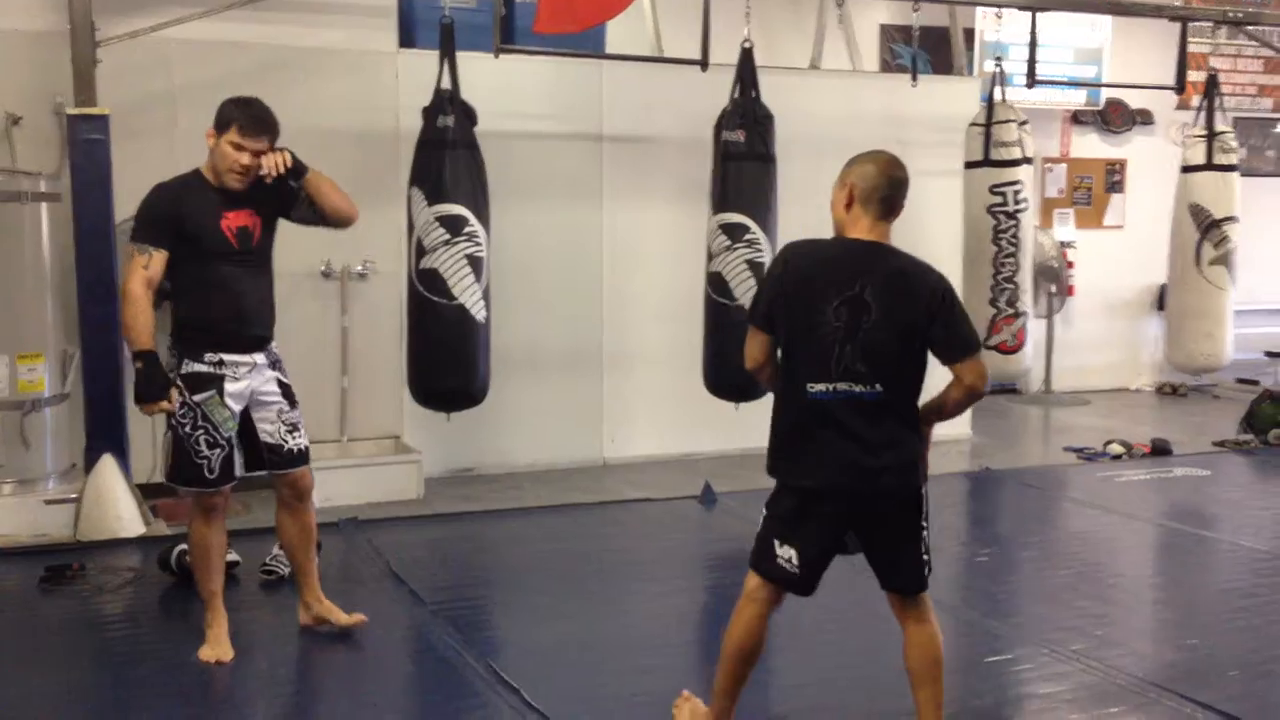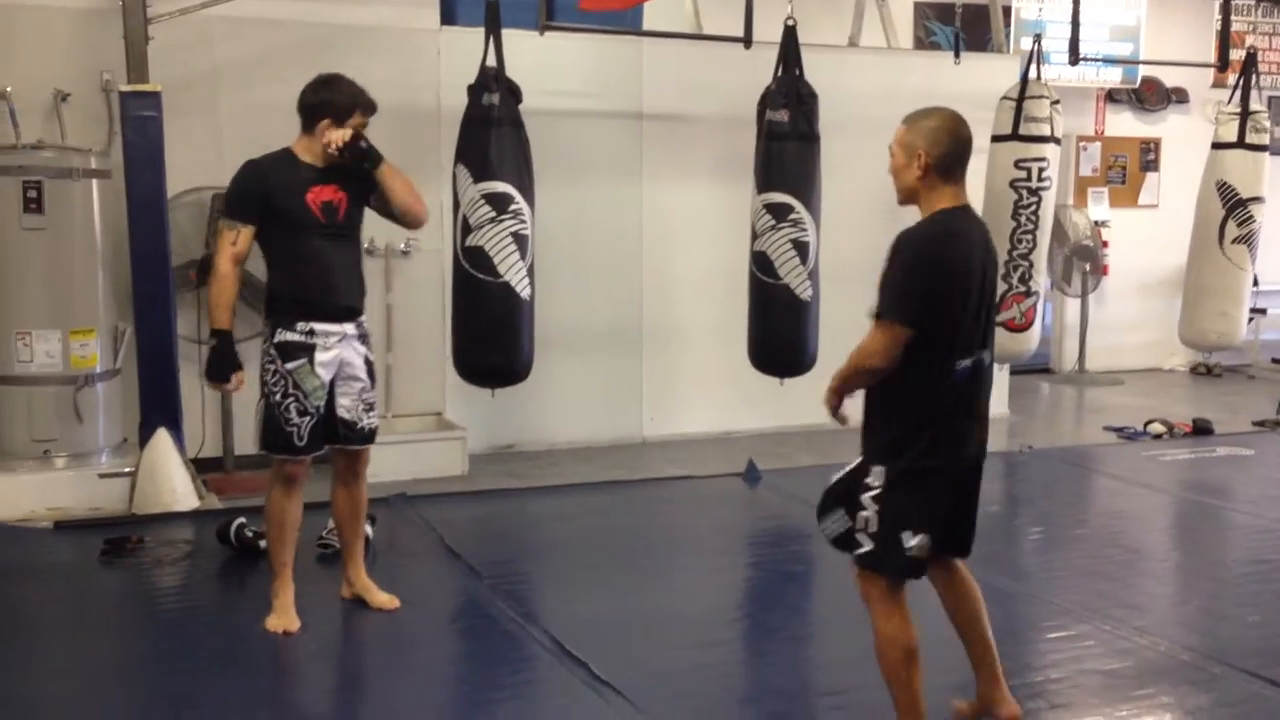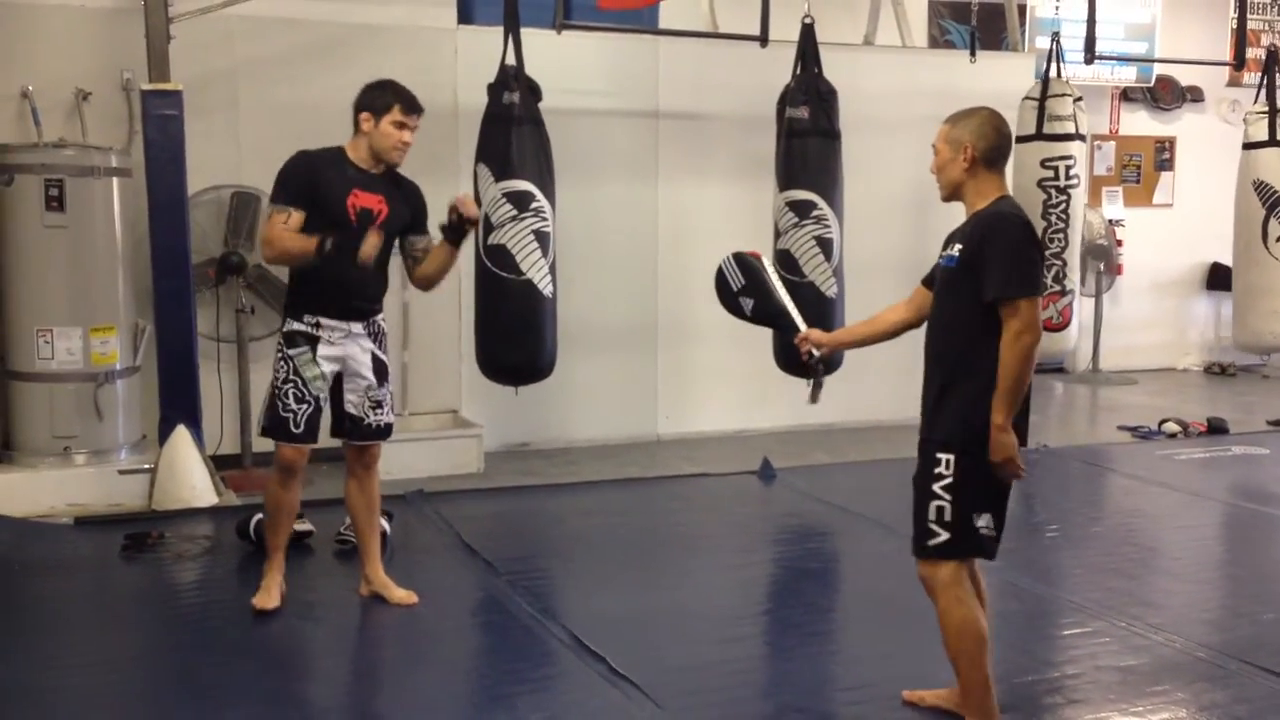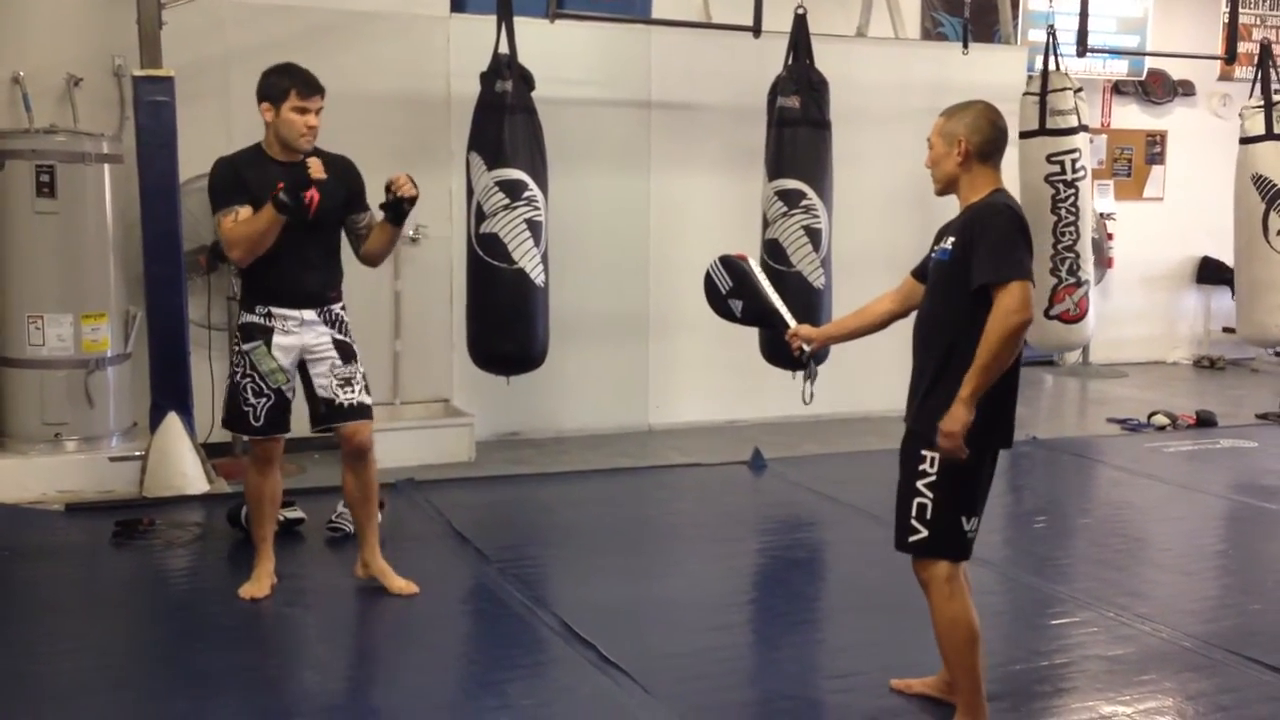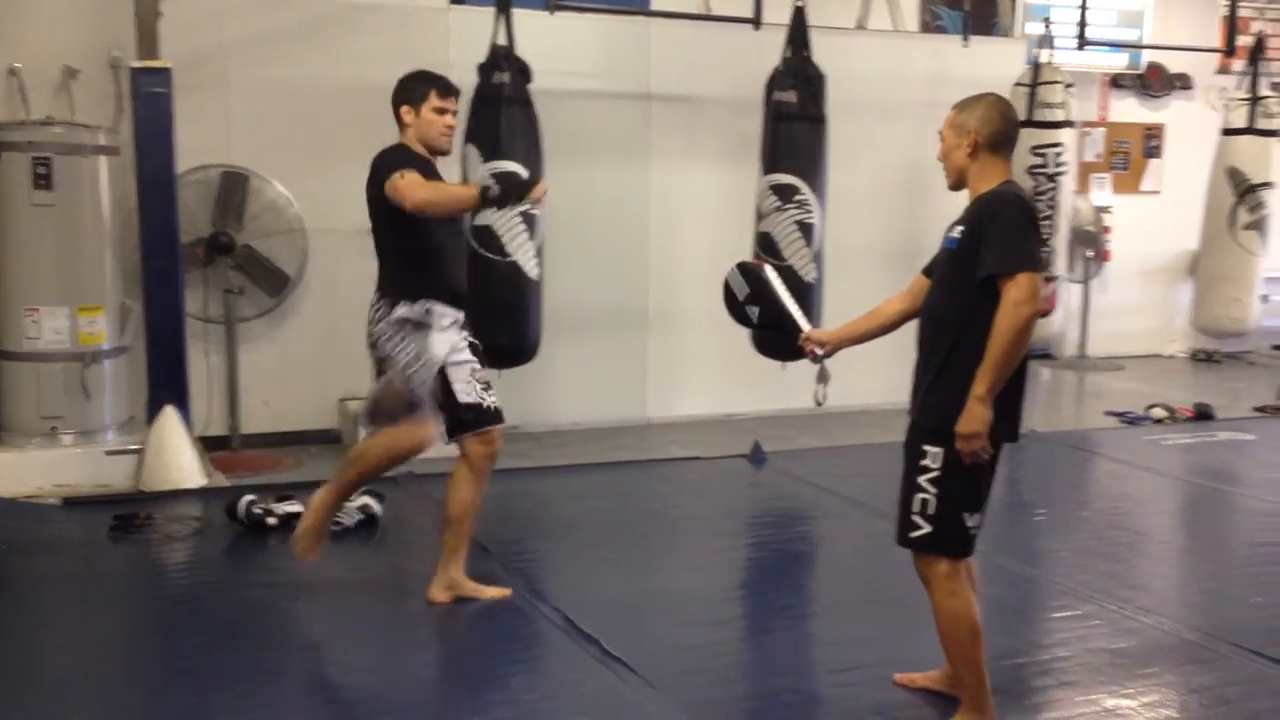
dt=0.7s
person 1, frame 1
left shoulder: (798, 263)
right shoulder: (926, 283)
left elbow: (757, 360)
right elbow: (972, 382)
left hip: (811, 467)
right hip: (893, 471)
left knee: (761, 592)
right knee: (912, 606)
person 1, frame 2
left shoulder: (919, 245)
right shoulder: (975, 235)
left elbow: (880, 353)
left wrist: (839, 387)
left hip: (913, 447)
right hip: (961, 439)
left knee: (880, 584)
right knee: (943, 560)
person 1, frame 3
left shoulder: (1004, 226)
right shoulder: (970, 231)
left elbow: (1022, 328)
right elbow: (911, 310)
left wrist: (1001, 424)
right wrist: (832, 340)
left hip: (972, 433)
right hip: (951, 427)
left knee: (943, 568)
right knee: (956, 563)
person 1, frame 4
left shoulder: (996, 218)
right shoulder: (960, 226)
left elbow: (1015, 312)
right elbow: (899, 301)
left wrist: (965, 401)
right wrist: (821, 334)
left hip: (958, 424)
right hip: (935, 419)
left knee: (936, 563)
right knee: (940, 557)
person 1, frame 5
left shoulder: (1005, 208)
right shoulder: (975, 216)
left elbow: (1024, 302)
right elbow: (912, 299)
left wrist: (981, 400)
right wrist: (835, 338)
left hip: (962, 418)
right hip: (942, 413)
left knee: (937, 559)
right knee: (949, 551)
person 2, frame 1
left shoulder: (267, 193)
right shoulder: (171, 199)
left elbow: (345, 215)
right elbow: (139, 285)
left wrist: (299, 170)
right wrist: (146, 363)
left hip: (263, 363)
right hip: (203, 368)
left knee: (297, 482)
right knee: (210, 499)
left ankle: (313, 600)
right ankle: (216, 622)
person 2, frame 2
left shoulder: (355, 174)
right shoulder: (262, 176)
left elbow: (416, 215)
right elbow: (228, 261)
left wrist: (370, 156)
right wrist: (221, 340)
left hip: (352, 335)
right hip: (296, 339)
left knee: (354, 460)
right knee: (291, 467)
left ankle: (355, 575)
right ankle: (282, 593)
person 2, frame 3
left shoulder: (405, 195)
right shoulder: (308, 168)
left elbow: (423, 276)
right elbow: (273, 246)
left wrist: (455, 236)
right wrist: (334, 248)
left hip: (367, 333)
right hip: (309, 330)
left knee: (365, 456)
right knee: (290, 458)
left ankle: (373, 572)
right ankle: (274, 571)
person 2, frame 4
left shoulder: (341, 171)
right shoulder: (234, 171)
left elbow: (369, 252)
right elbow: (239, 251)
left wrist: (396, 215)
right wrist: (287, 194)
left hip: (326, 319)
right hip: (266, 324)
left knee: (358, 439)
right knee: (264, 449)
left ankle: (371, 556)
right ankle: (264, 563)
person 2, frame 5
left shoulder: (421, 172)
right shoulder: (397, 163)
right elbow: (420, 199)
right wrist: (496, 194)
left hip: (446, 326)
right hip: (409, 317)
left knee: (482, 448)
right knee: (410, 439)
left ankle: (449, 575)
right ankle: (328, 499)
